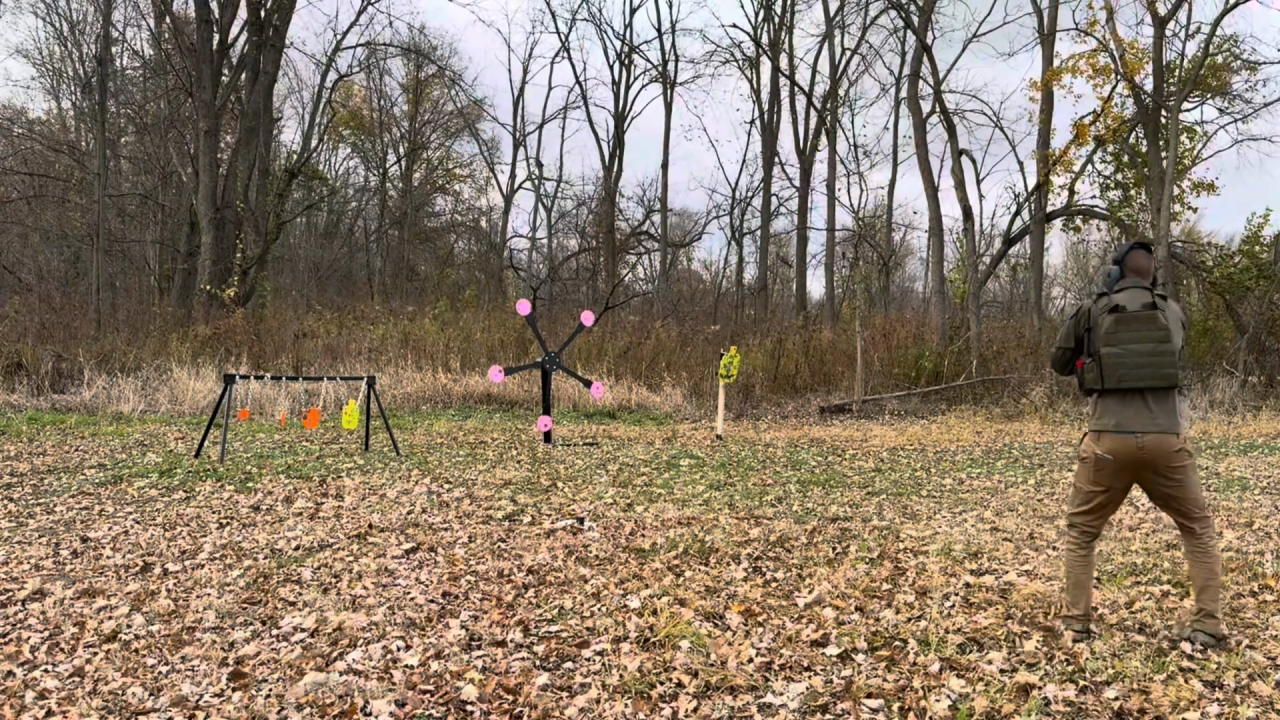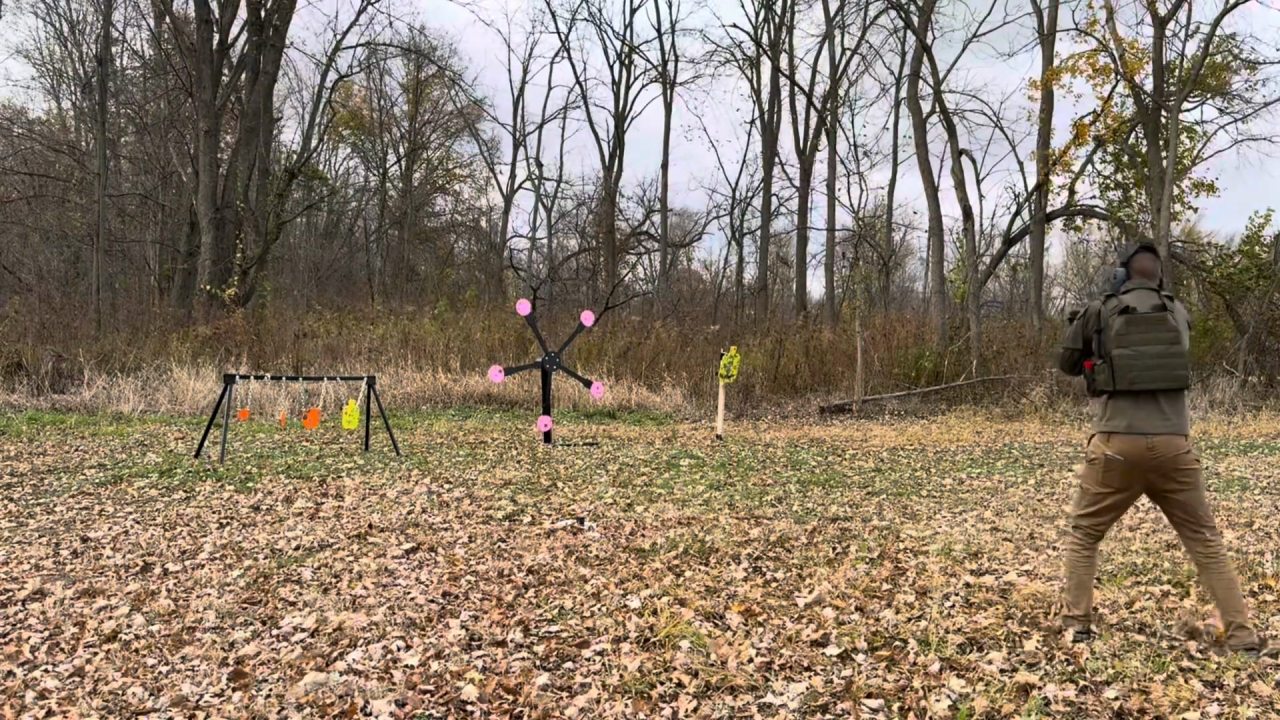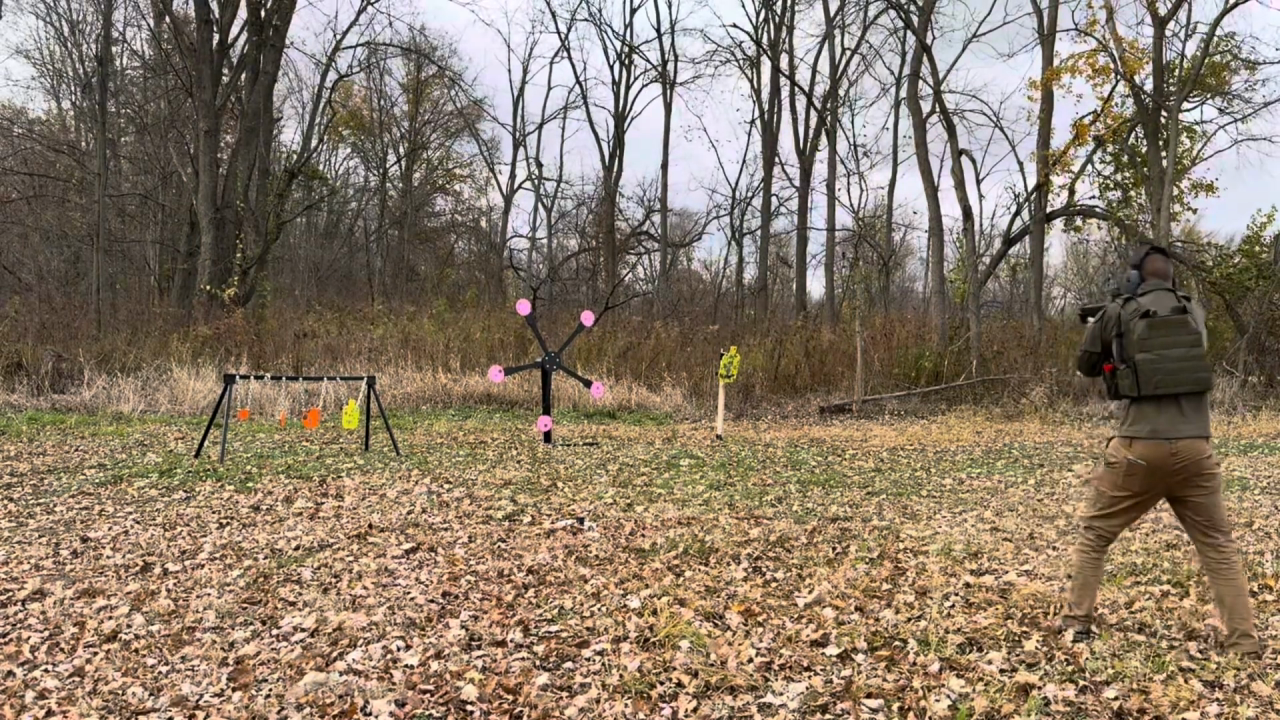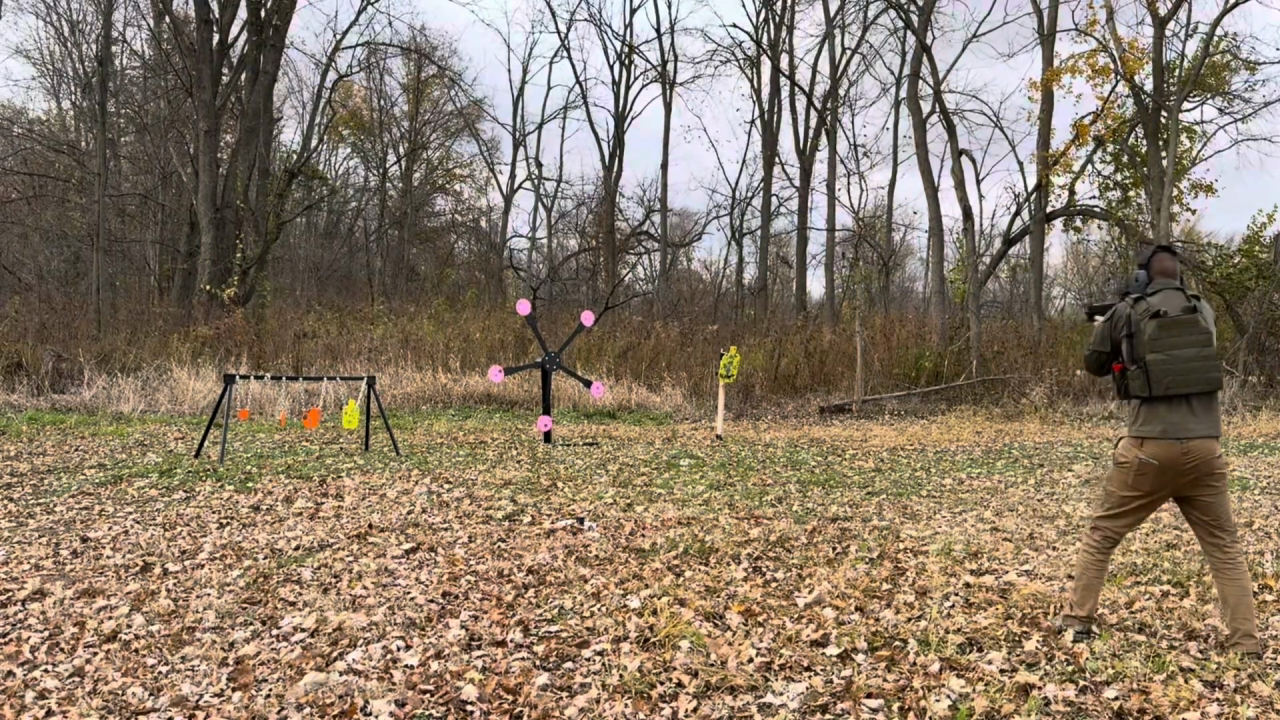
dt=0.2s
person 1, frame 1
left shoulder: (1088, 311)
right shoulder: (1173, 313)
left elbow: (1057, 363)
left hip: (1108, 443)
right hip: (1164, 443)
left knee: (1080, 533)
right knee: (1198, 527)
left ankle: (1076, 625)
right ankle: (1207, 623)
person 1, frame 2
left shoulder: (1097, 312)
right shoulder: (1179, 312)
left elbow: (1069, 364)
left hip: (1117, 444)
right hip: (1173, 445)
left knee: (1084, 533)
right knee: (1205, 538)
left ankle: (1076, 622)
right ankle: (1241, 635)
person 1, frame 3
left shoulder: (1116, 314)
right shoulder: (1195, 312)
left elbow: (1086, 365)
left wrist: (1096, 329)
left hip: (1139, 448)
right hip: (1194, 448)
left knee: (1094, 533)
right knee: (1218, 545)
left ankle: (1076, 621)
right ankle: (1244, 641)
person 1, frame 4
left shoulder: (1125, 314)
right shoulder: (1204, 312)
left elbow: (1094, 364)
left wrist: (1104, 326)
left hip: (1148, 448)
right hip: (1204, 448)
left knee: (1101, 534)
right knee: (1224, 545)
left ankle: (1077, 620)
right ankle: (1246, 643)
